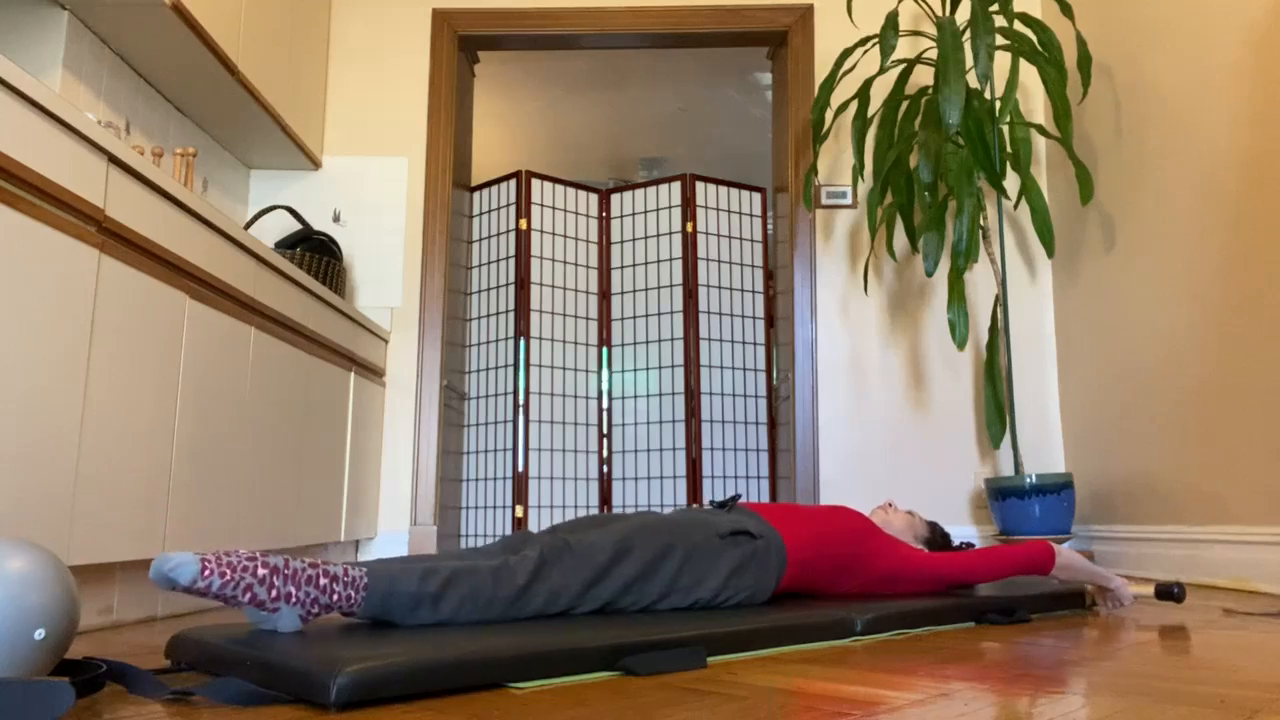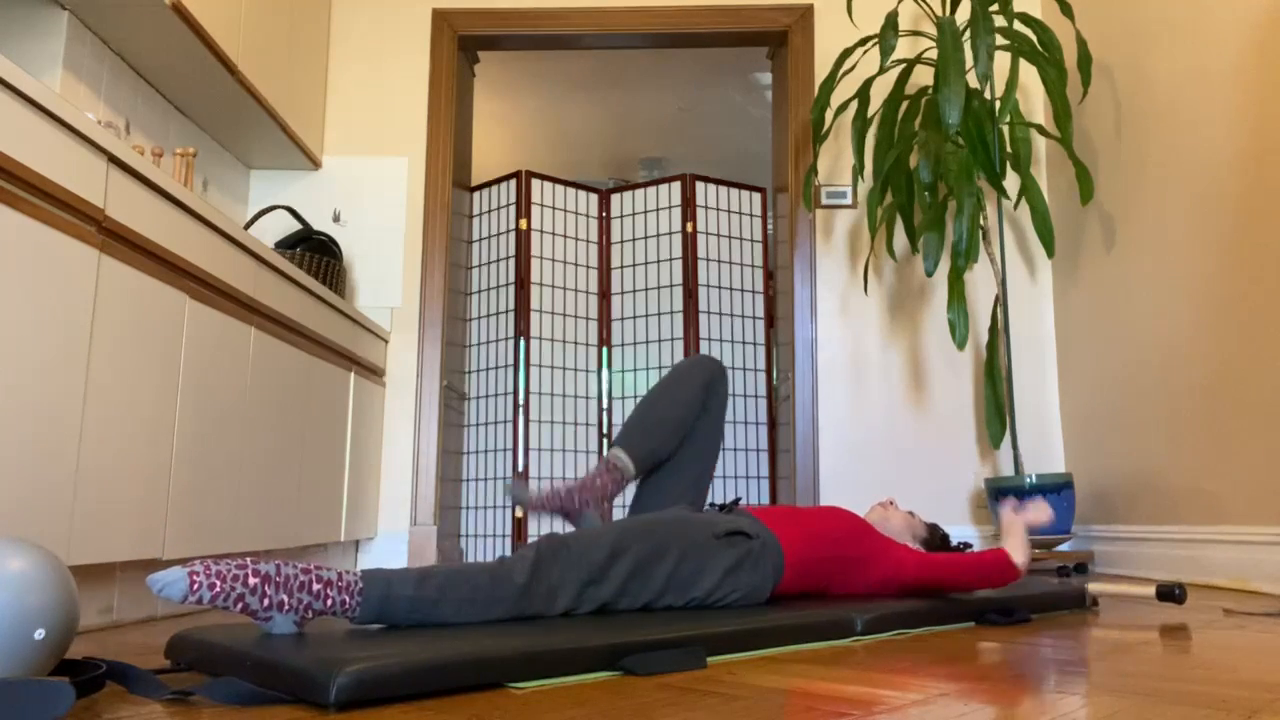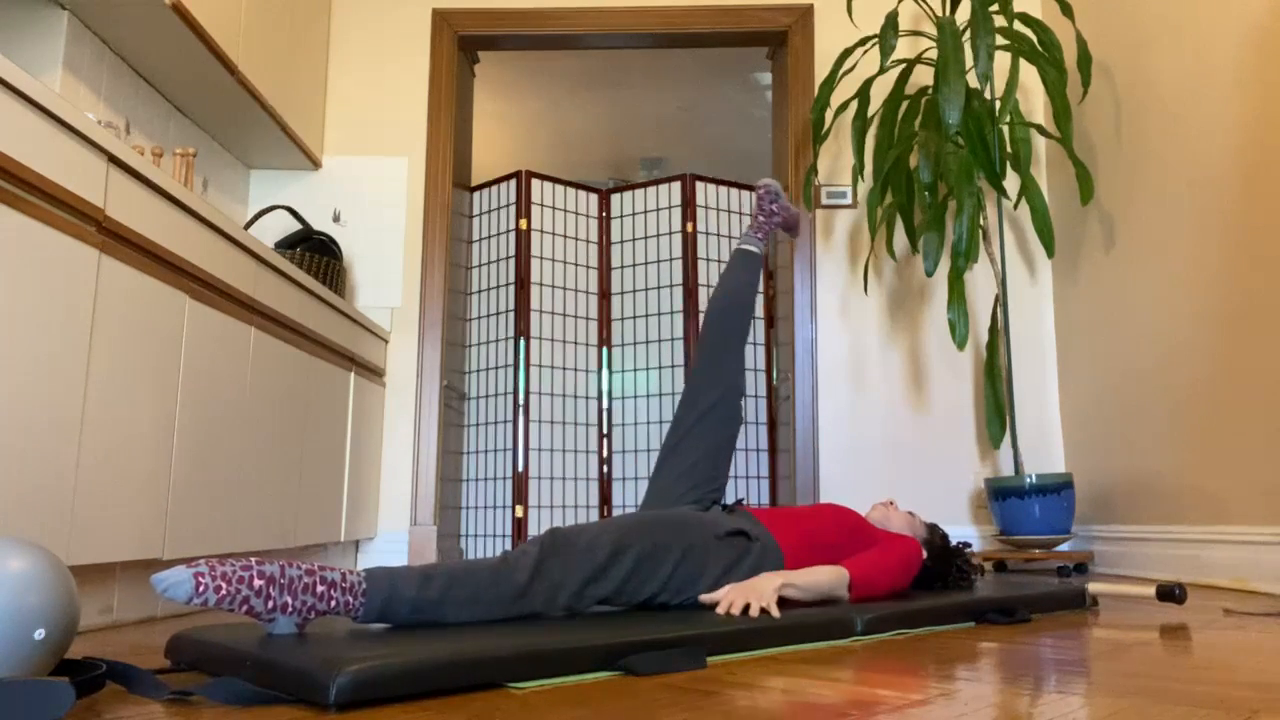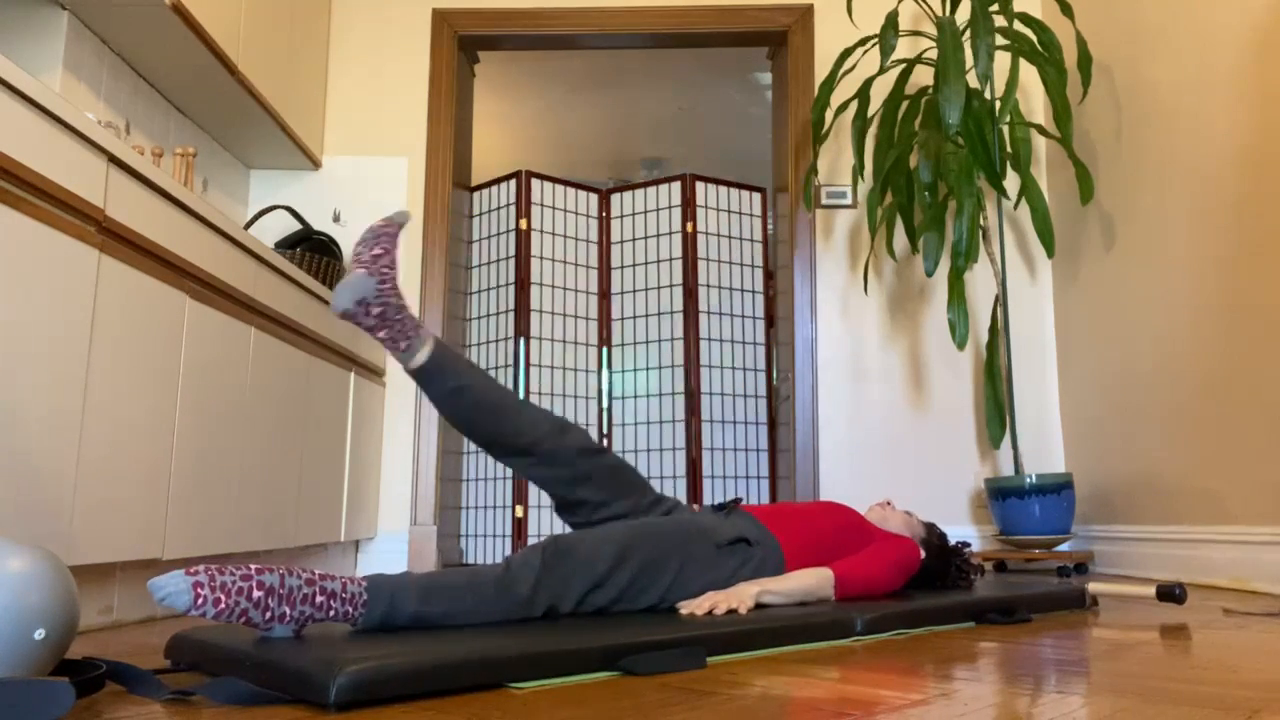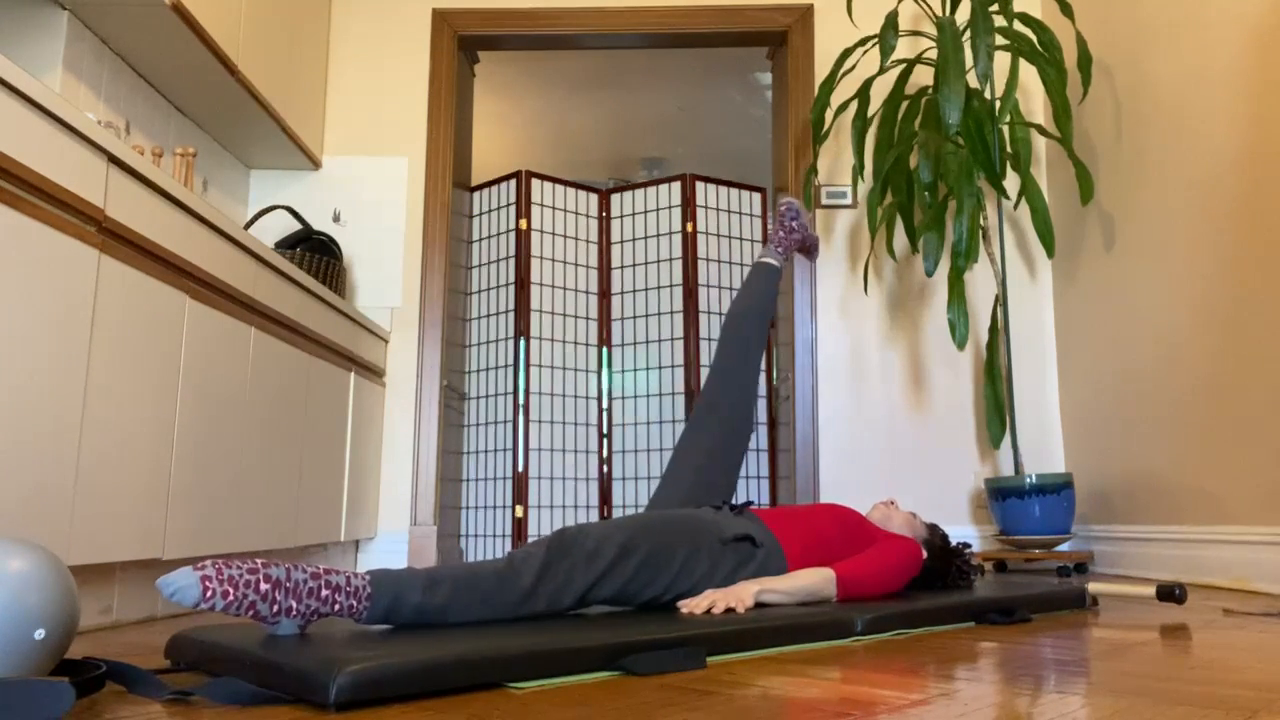
dt=1s
person 1, frame 1
left shoulder: (902, 559)
right shoulder: (865, 536)
left elbow: (995, 558)
left wrist: (1083, 566)
left hip: (733, 556)
right hip: (706, 534)
left knee: (521, 585)
right knee: (512, 555)
left ankle: (311, 586)
right ankle: (301, 588)
person 1, frame 2
left shoulder: (898, 561)
right shoulder: (850, 535)
left elbow: (995, 569)
left wrist: (1017, 530)
left hip: (732, 557)
right hip: (694, 529)
left knee: (532, 584)
right knee: (703, 378)
left ankle: (303, 589)
right ankle: (594, 491)
person 1, frame 3
left shoulder: (897, 556)
right shoulder: (855, 530)
left elbow: (846, 580)
left wrist: (777, 580)
left hip: (726, 554)
right hip: (701, 527)
left knee: (543, 575)
right knee: (717, 377)
left ankle: (318, 589)
person 1, frame 4
left shoulder: (895, 556)
right shoulder: (854, 529)
left elbow: (844, 578)
left wrist: (760, 586)
left hip: (731, 556)
right hip: (703, 526)
left knee: (549, 575)
right knee: (569, 459)
left ankle: (313, 596)
right ankle: (399, 326)
person 1, frame 5
left shoulder: (896, 557)
right shoulder: (856, 531)
left elbow: (843, 580)
left wrist: (758, 587)
left hip: (732, 553)
right hip: (704, 524)
left knee: (556, 569)
left ankle: (323, 593)
